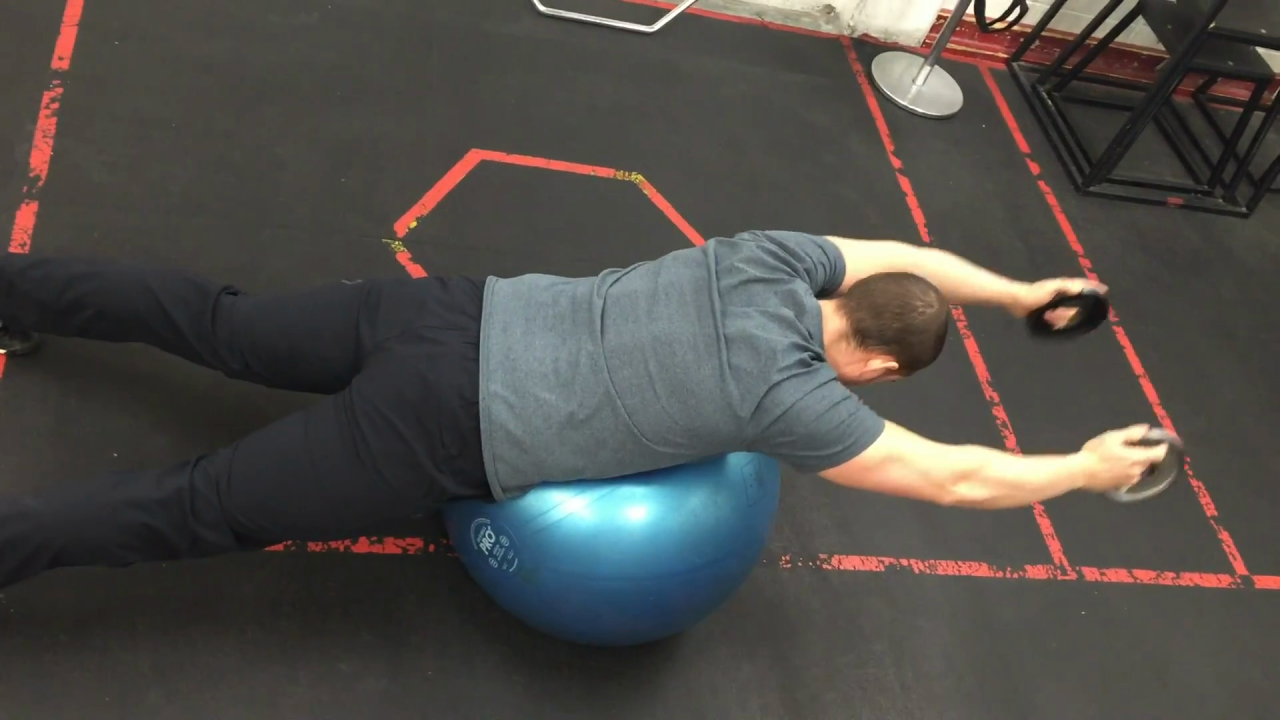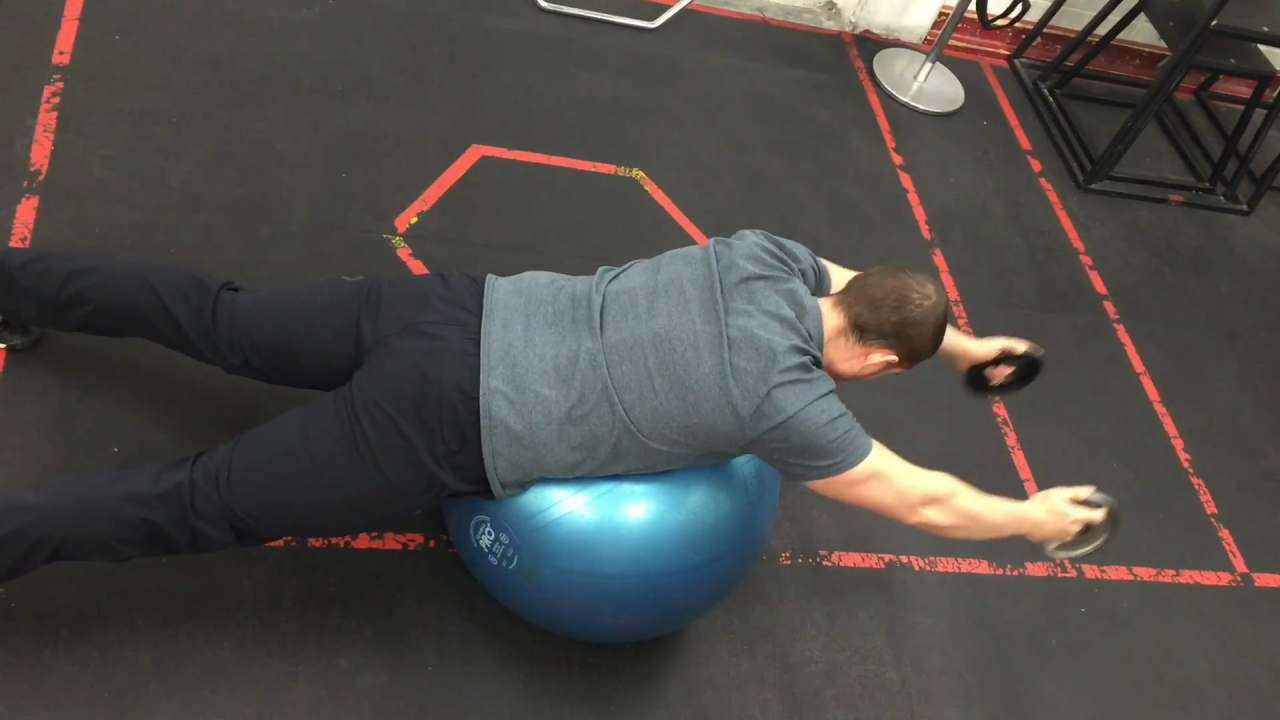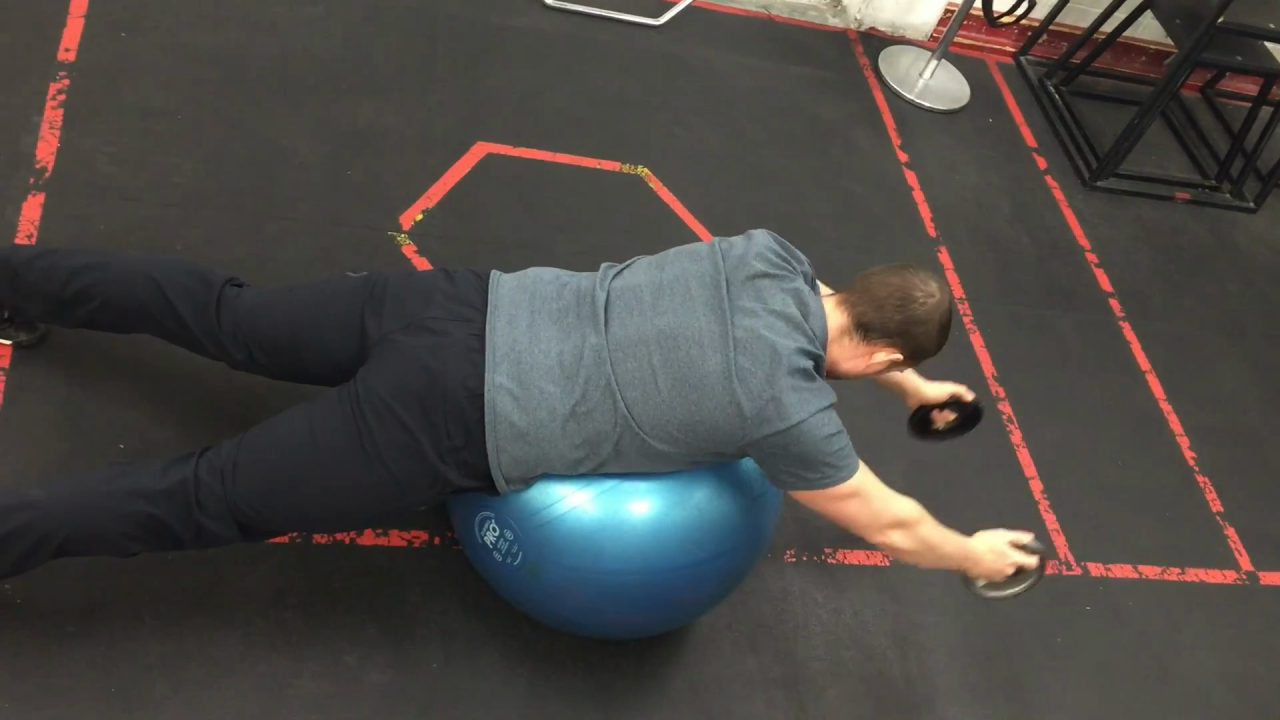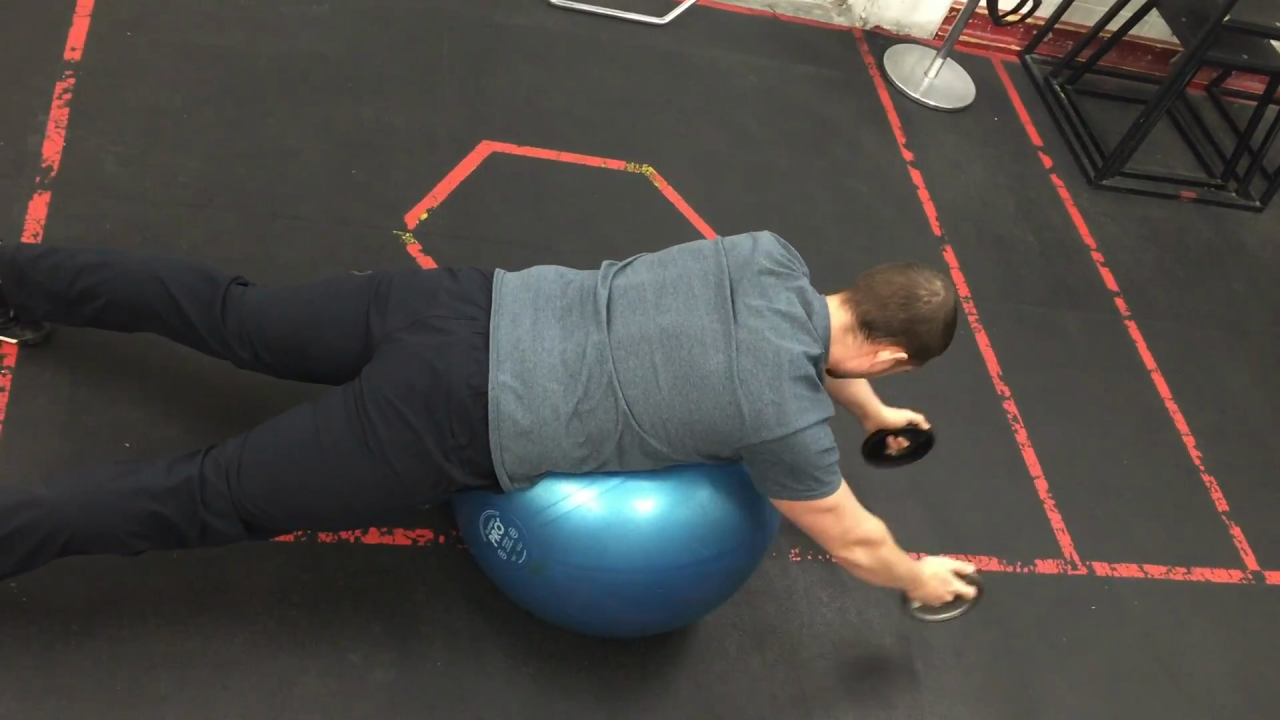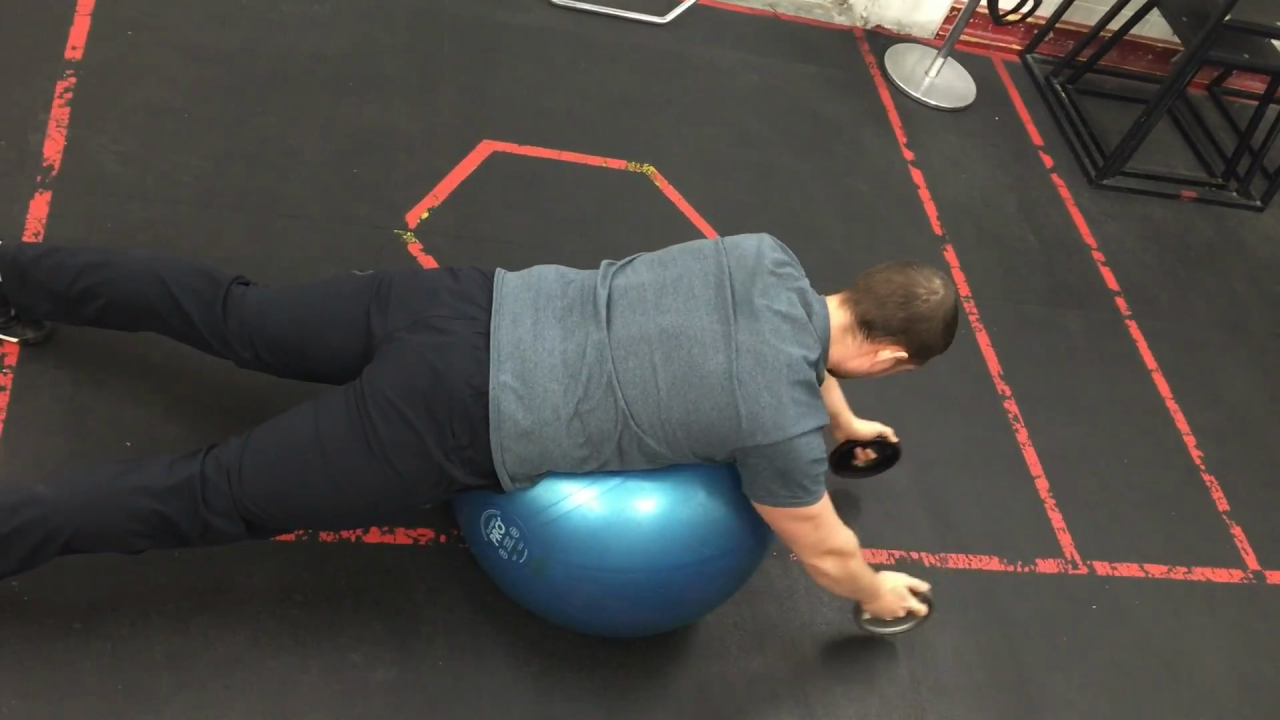
dt=0.2s
person 1, frame 1
left shoulder: (769, 260)
right shoulder: (784, 396)
left elbow: (902, 258)
right elbow: (952, 475)
left wrist: (1026, 292)
right wrist: (1086, 467)
left hip: (453, 313)
right hip: (445, 428)
left knee: (222, 326)
right knee: (205, 506)
person 1, frame 2
left shoulder: (766, 259)
right shoulder: (781, 402)
left elbow: (869, 285)
right elbow: (923, 502)
left wrist: (969, 345)
right wrist: (1034, 516)
left hip: (454, 313)
right hip: (443, 424)
left knee: (223, 321)
right knee: (203, 503)
person 1, frame 3
left shoulder: (767, 257)
right shoulder: (782, 407)
left elbow: (837, 317)
right elbow: (887, 524)
left wrist: (917, 390)
right wrist: (975, 554)
left hip: (457, 307)
right hip: (445, 421)
left knee: (225, 315)
right knee: (206, 502)
person 1, frame 4
left shoulder: (770, 257)
right shoulder: (783, 416)
right elbow: (853, 539)
left wrist: (875, 413)
right wrist: (921, 580)
left hip: (462, 307)
right hip: (451, 419)
left knee: (228, 315)
right knee: (216, 495)
person 1, frame 5
left shoulder: (767, 259)
right shoulder: (779, 421)
right elbow: (824, 551)
left wrist: (846, 421)
right wrist: (880, 595)
left hip: (461, 305)
right hip: (450, 415)
left knee: (230, 314)
right knee: (212, 494)
